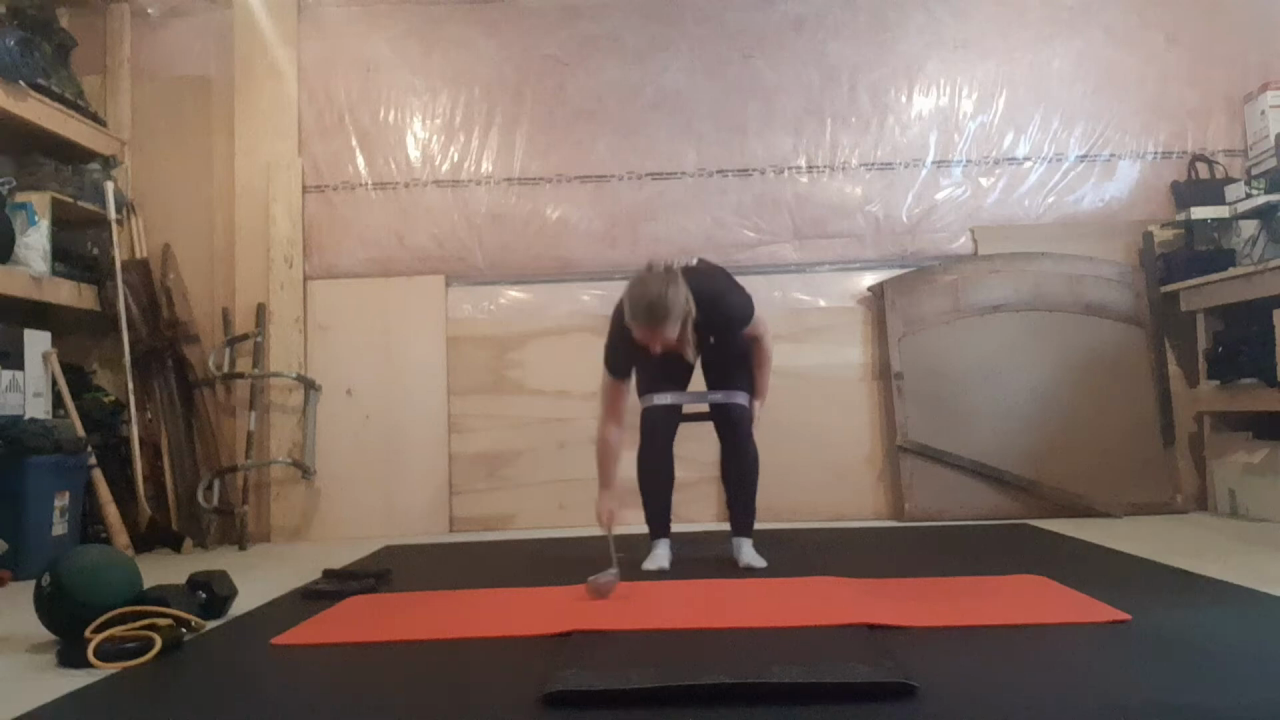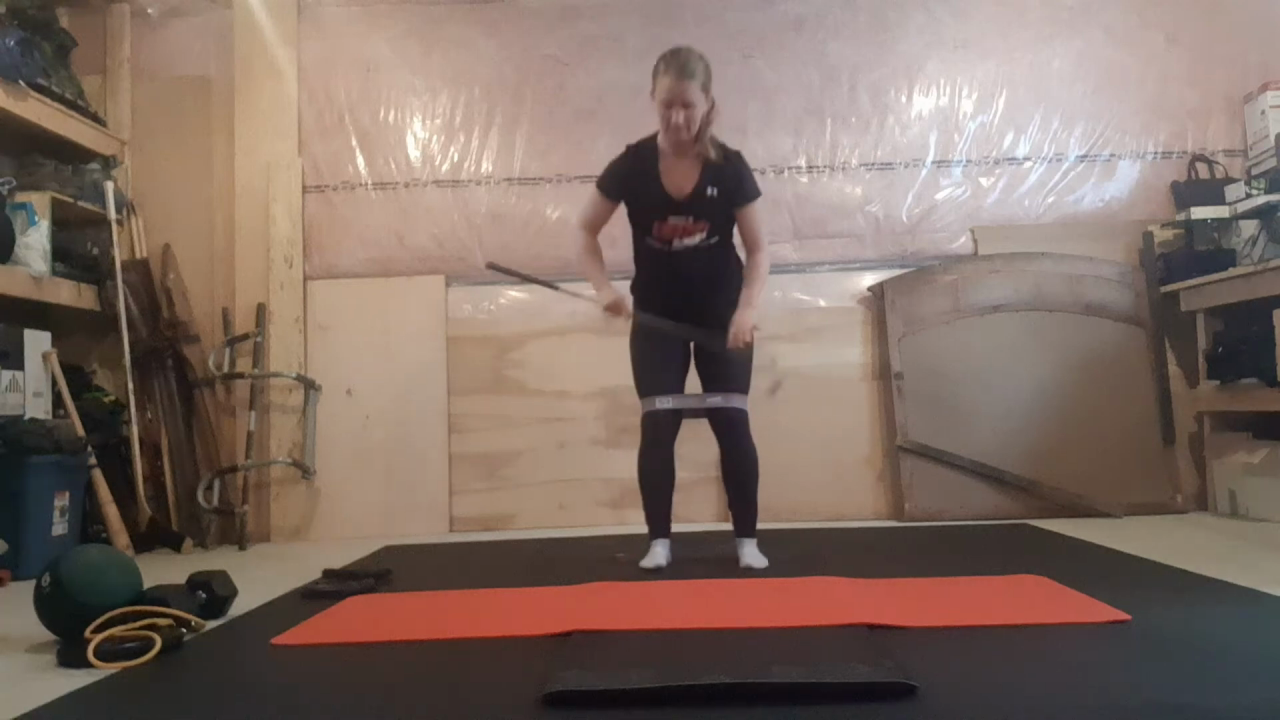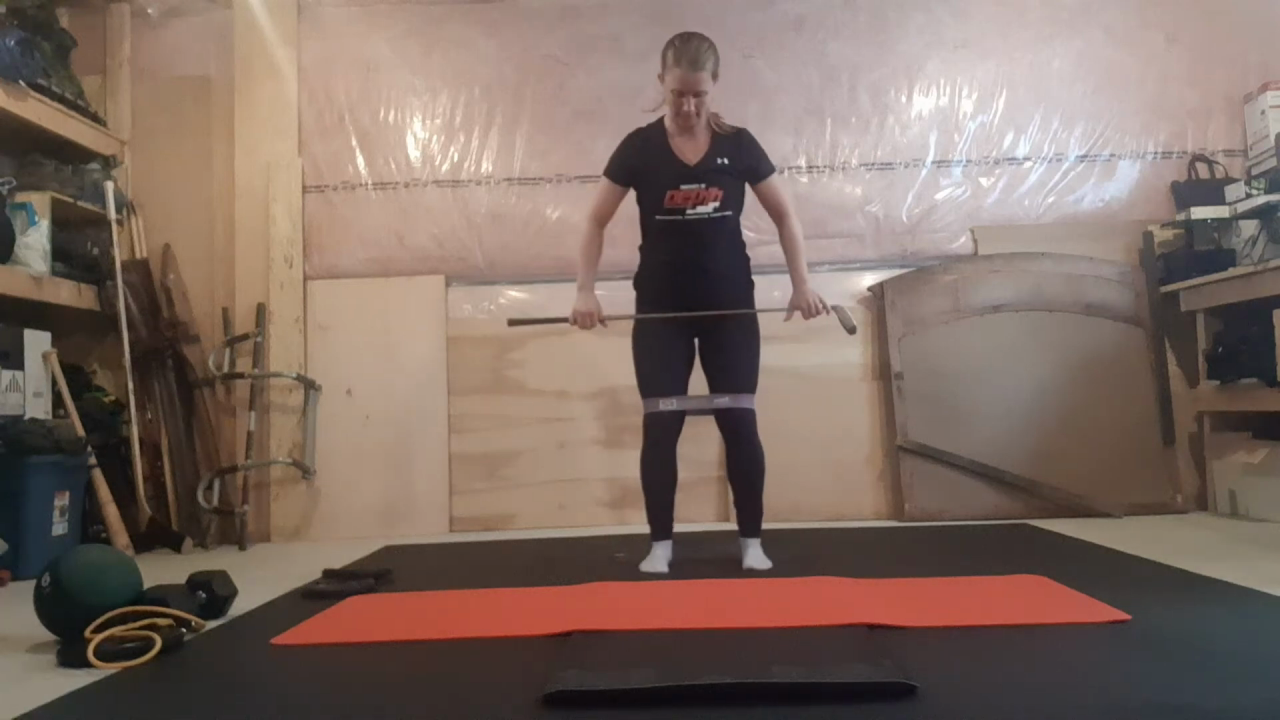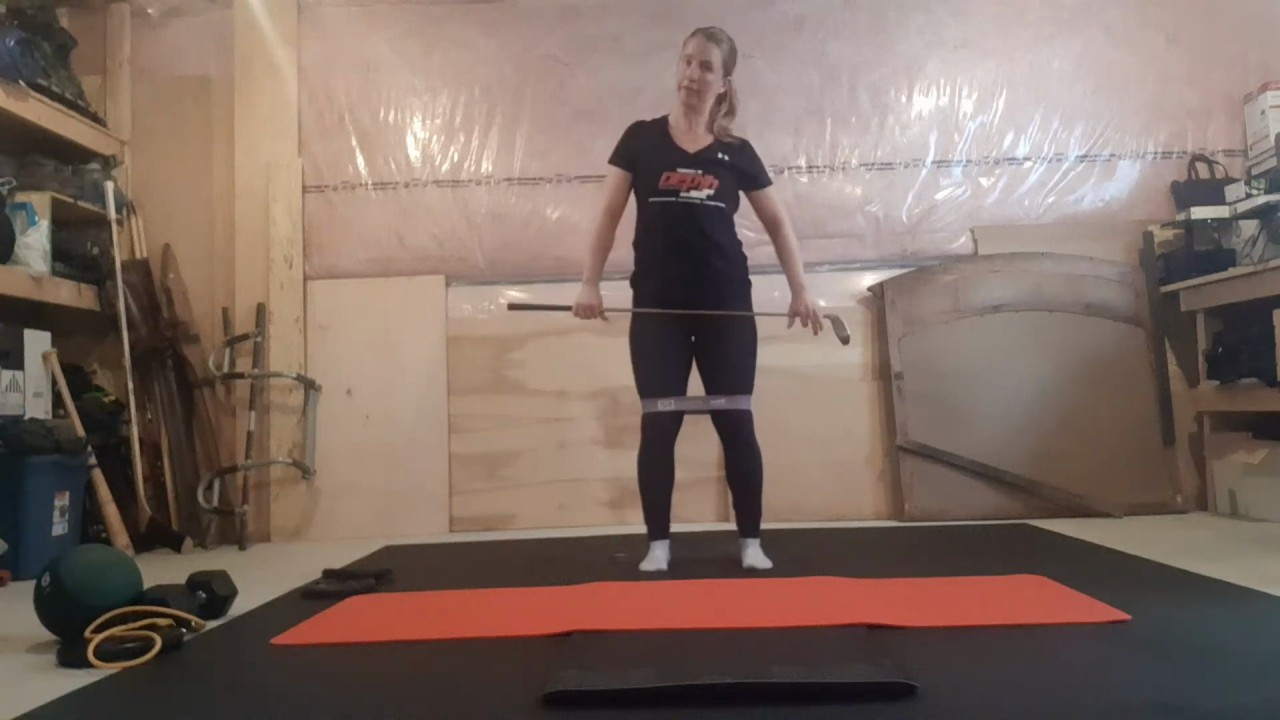
dt=0.5s
person 1, frame 1
left shoulder: (720, 301)
right shoulder: (625, 329)
left elbow: (760, 337)
right elbow: (611, 421)
left wrist: (759, 398)
right wrist: (606, 492)
left hip: (723, 342)
left knee: (736, 426)
right knee: (655, 429)
left ankle: (743, 540)
right ankle: (659, 542)
person 1, frame 2
left shoulder: (729, 167)
right shoulder: (631, 165)
left elbow: (757, 249)
right elbow: (587, 231)
left wrist: (746, 310)
right wrist: (603, 286)
left hip: (721, 314)
right hip: (656, 317)
left knee: (731, 423)
right knee: (658, 427)
left ankle: (747, 540)
right ankle: (659, 542)
person 1, frame 3
left shoulder: (739, 145)
right shoulder: (639, 148)
left elbow: (783, 214)
right elbow: (596, 222)
left wrist: (802, 283)
right wrist: (585, 291)
left hip: (730, 307)
right hip: (660, 310)
left knee: (739, 423)
right knee: (660, 426)
left ankle: (752, 541)
right ankle: (660, 543)
person 1, frame 4
left shoulder: (737, 152)
right shoulder: (640, 139)
left elbow: (778, 225)
right elbow: (609, 215)
left wrist: (801, 292)
right wrist: (589, 283)
left hip: (727, 306)
right hip: (657, 307)
left knee: (736, 423)
right knee: (659, 425)
left ankle: (750, 541)
right ankle: (658, 544)
